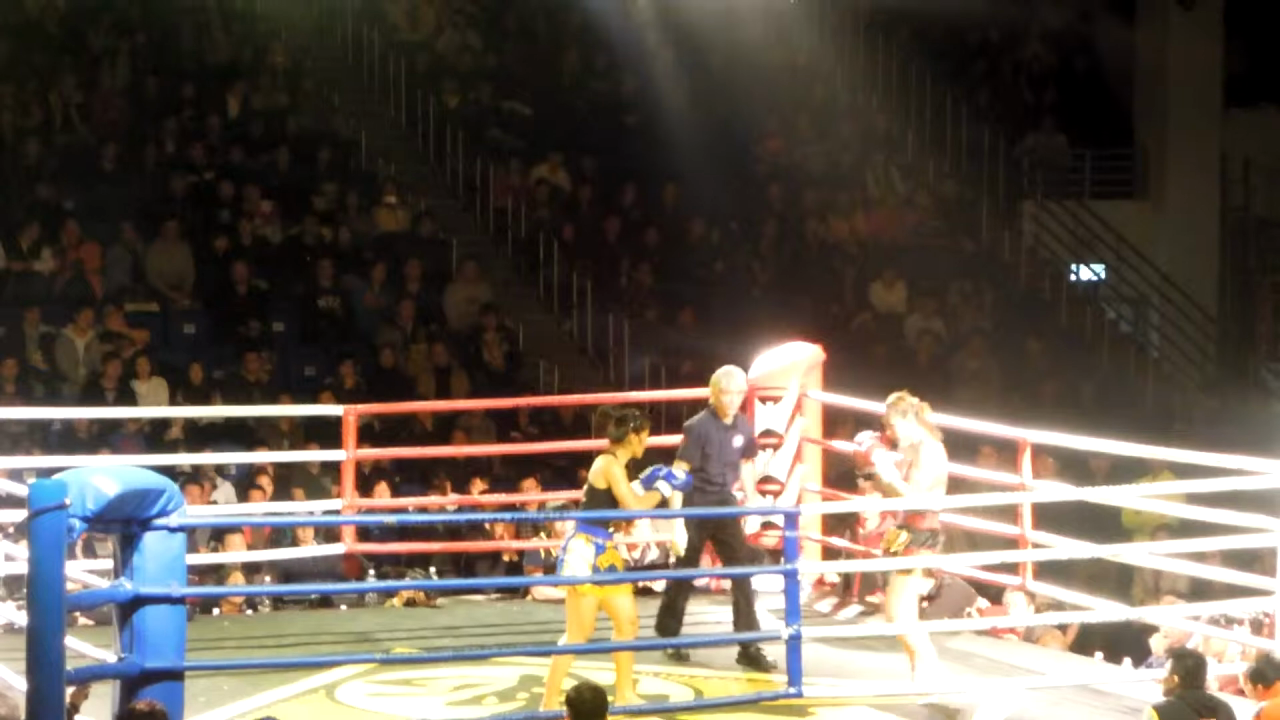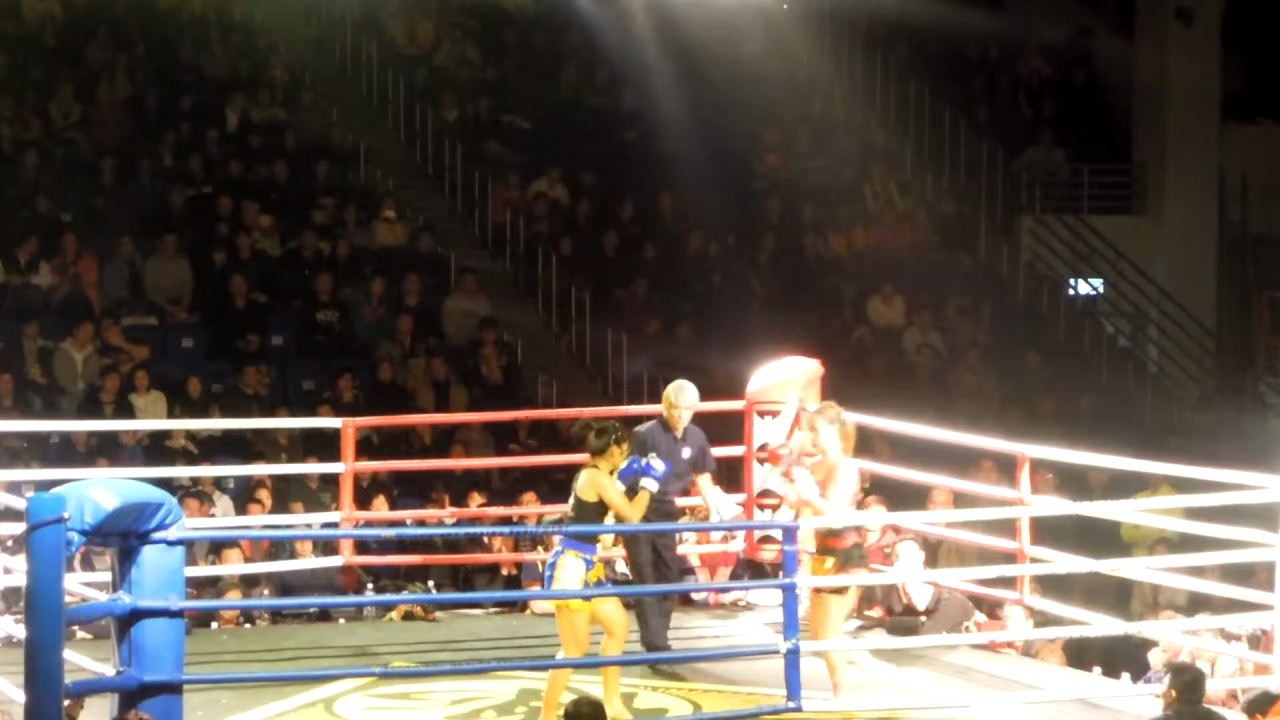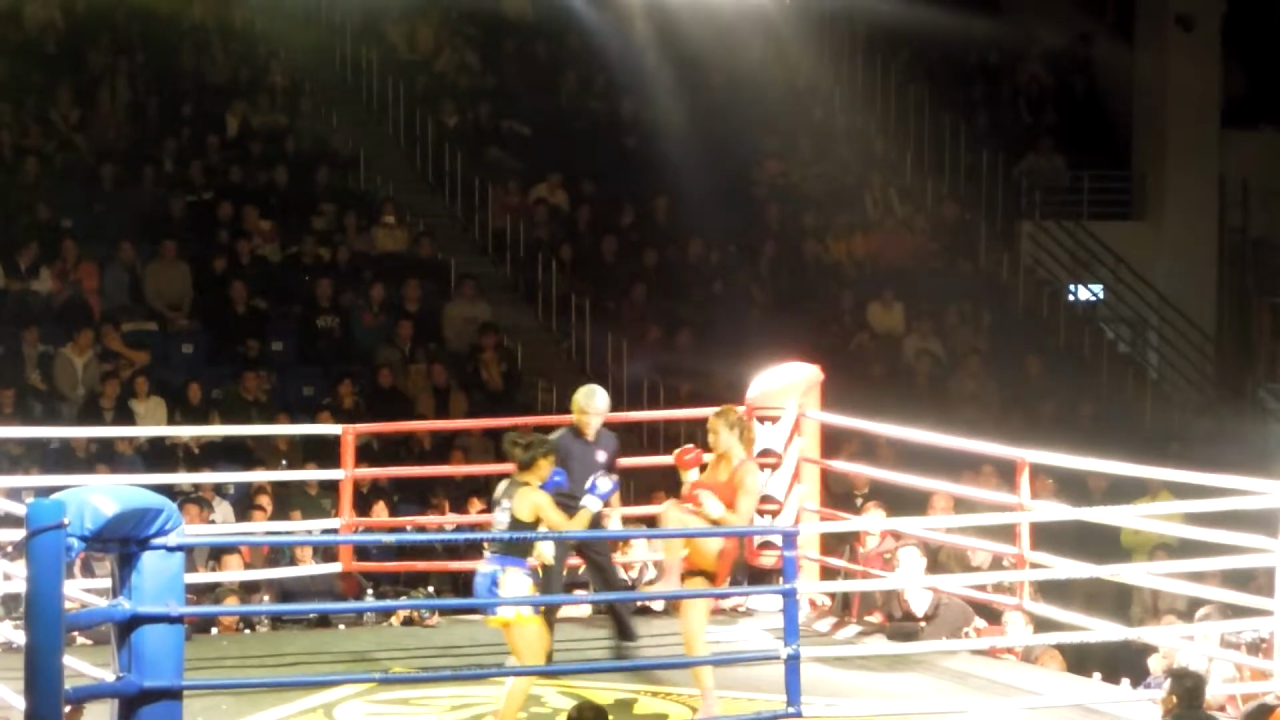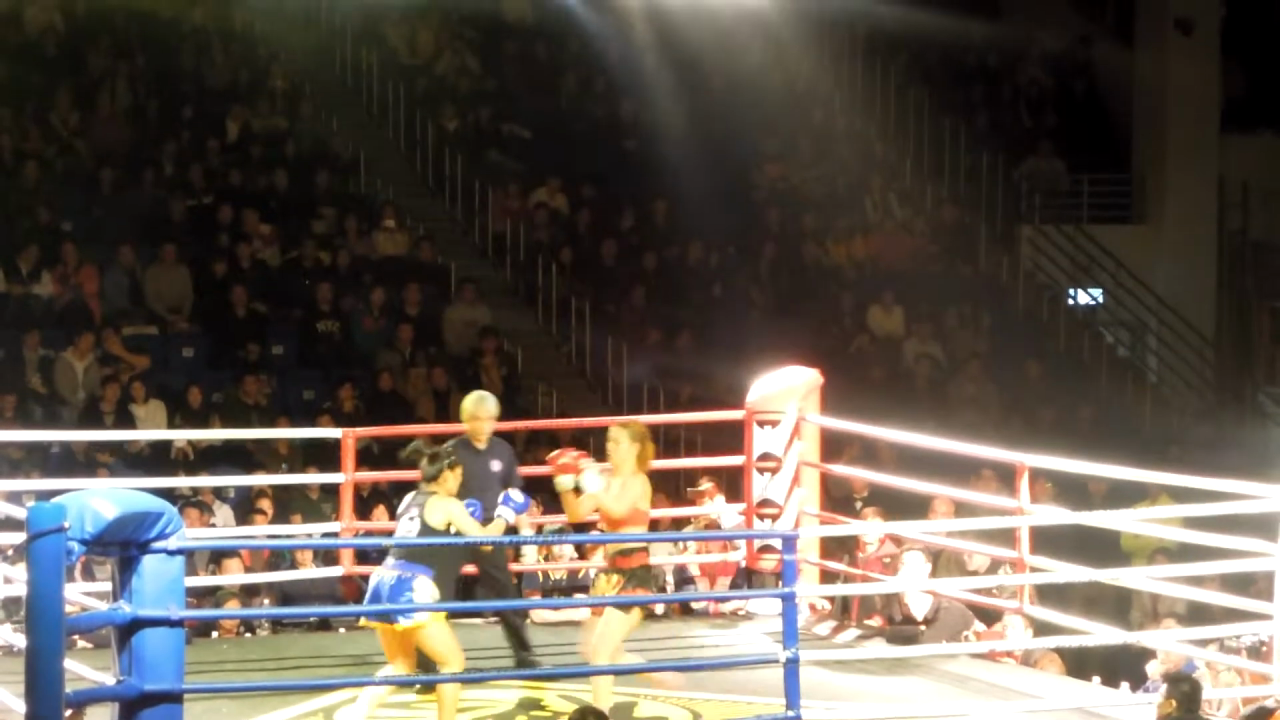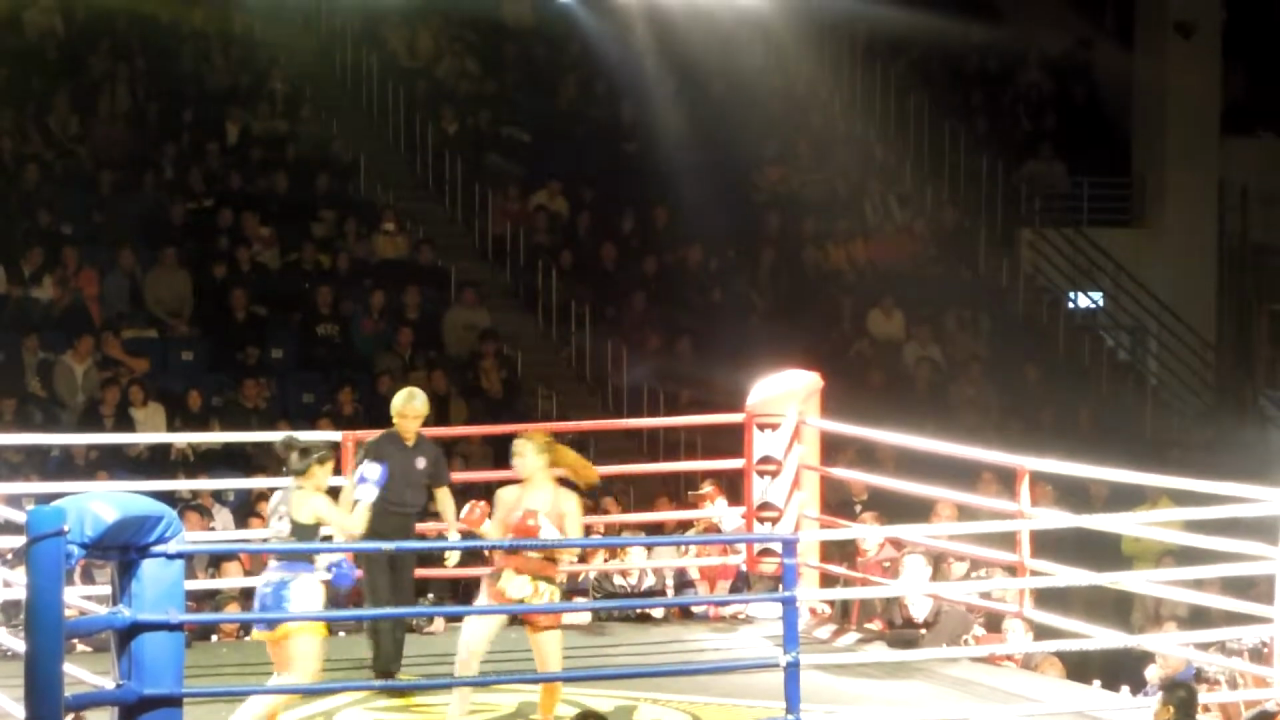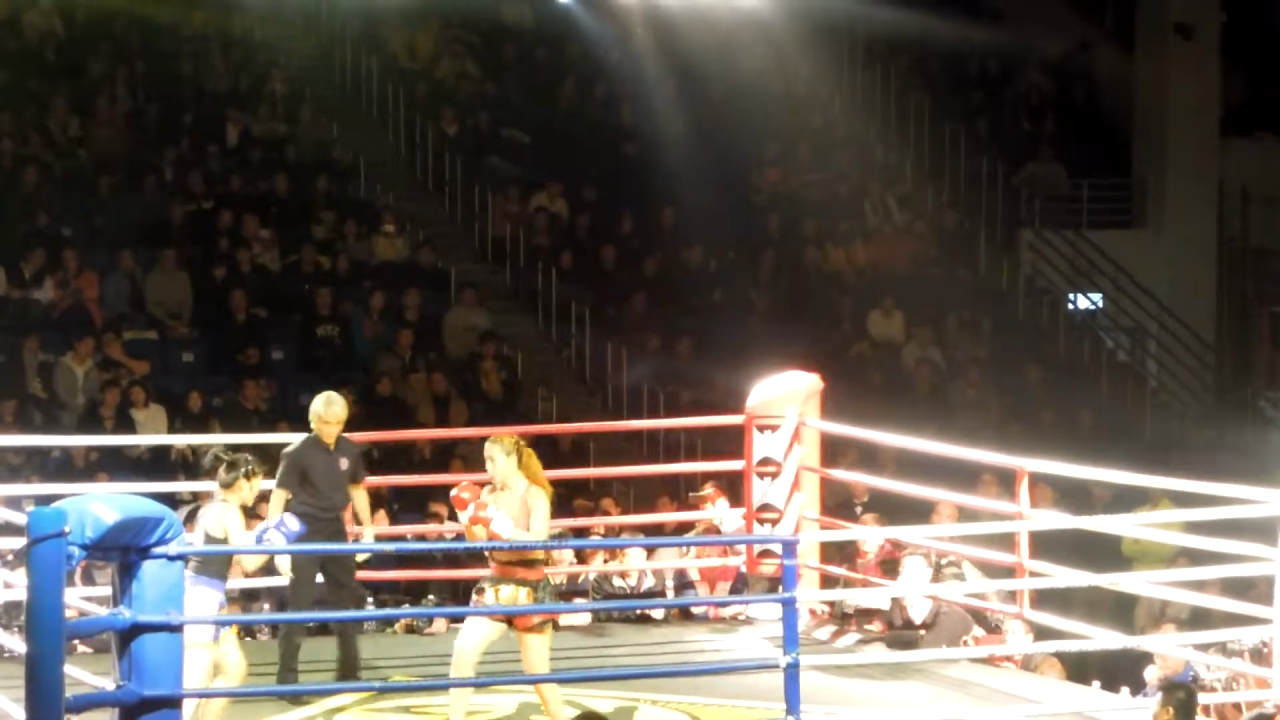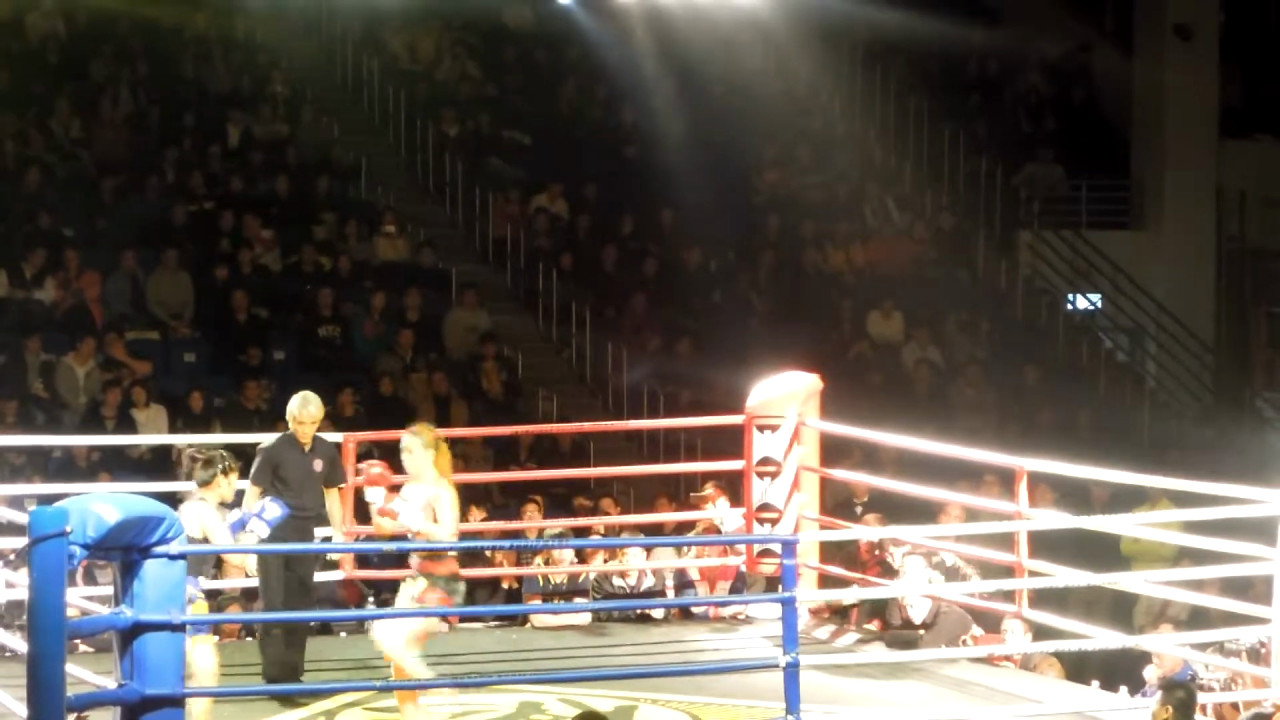
dt=0.5s
person 1, frame 1
left shoulder: (743, 426)
right shoulder: (698, 426)
right elbow: (679, 472)
left wrist: (751, 503)
right wrist: (677, 521)
left hip: (724, 503)
right hip: (695, 502)
left knee: (743, 570)
right knee: (683, 574)
left ankle: (749, 647)
right ankle: (668, 638)
person 1, frame 2
left shoulder: (696, 438)
right shoulder: (645, 435)
left elbow: (701, 477)
left wrist: (715, 512)
left hip: (665, 512)
left knee: (667, 579)
right knee: (645, 581)
left ankle: (661, 648)
right ankle: (655, 651)
person 1, frame 3
left shoulder: (609, 441)
right shoulder: (559, 441)
right elbow: (543, 486)
left wrist: (614, 514)
left knee: (610, 580)
right knee: (551, 588)
left ankle: (625, 639)
person 1, frame 4
left shoulder: (504, 451)
right shoulder: (450, 452)
left elbow: (512, 492)
left wrist: (526, 530)
left knee: (506, 593)
right knee: (439, 599)
left ankle: (523, 656)
right ankle: (427, 670)
person 1, frame 5
left shoulder: (430, 450)
right shoulder: (376, 446)
left elbow: (442, 492)
left wrist: (453, 535)
left hip: (405, 531)
right hip: (375, 529)
left knee: (400, 603)
right knee: (379, 601)
left ankle: (386, 671)
right ankle: (386, 673)
person 1, frame 6
left shoulder: (349, 450)
right shoulder: (298, 453)
left elbow: (357, 490)
right elbow: (278, 498)
left wrist: (367, 531)
left hip: (335, 533)
right hip: (304, 534)
left knee: (349, 602)
right knee: (298, 608)
left ankle: (349, 673)
right ankle: (287, 681)
person 1, frame 7
left shoulder: (326, 451)
right shoulder: (273, 450)
left elbow: (331, 493)
right elbow: (252, 494)
left wrist: (338, 534)
left hip: (304, 534)
right hip: (273, 533)
left knee: (302, 607)
right knee: (273, 606)
left ankle: (291, 676)
right ankle: (275, 678)
person 2, frame 1
left shoulder: (930, 451)
right shoulder: (910, 449)
left elbow: (912, 496)
right elbow: (895, 491)
left wrist: (884, 469)
right wrist: (881, 460)
left hip: (921, 538)
right hip: (908, 535)
left knee: (899, 618)
right knee: (900, 616)
left ankle: (932, 678)
right ankle: (919, 679)
person 2, frame 2
left shoulder: (844, 468)
right shoulder: (818, 464)
left elbow: (827, 511)
right elbow: (799, 505)
left wrist: (807, 489)
right wrist: (795, 477)
left hip: (844, 554)
right hip: (825, 552)
left knee: (825, 633)
right knee: (821, 631)
left ankle: (841, 698)
person 2, frame 3
left shoulder: (748, 471)
right shoulder: (716, 462)
left elbow: (740, 522)
right elbow: (696, 503)
left wrist: (718, 512)
right wrist: (690, 480)
left hip: (724, 548)
right hip: (701, 551)
left knee: (671, 512)
right knee: (691, 633)
left ankle: (670, 579)
person 2, frame 4
left shoulder: (635, 482)
right shoulder: (610, 476)
left elbow: (616, 511)
right elbow: (574, 514)
left wrist: (594, 482)
right wrist: (566, 485)
left hip: (633, 577)
right hip: (612, 574)
left knee: (599, 654)
right knee: (595, 651)
right ankle: (656, 672)
person 2, frame 5
left shoulder: (566, 498)
right shoulder: (507, 494)
left elbow: (573, 550)
right elbow: (496, 535)
left wrist: (549, 536)
right wrist: (482, 526)
left hip: (543, 587)
right hip: (506, 579)
left knee: (551, 674)
right knee: (470, 647)
person 2, frame 6
left shoulder: (535, 496)
right shoulder: (488, 496)
left elbow: (537, 542)
right elbow: (477, 540)
left wrist: (502, 528)
right wrist: (467, 517)
left hip: (529, 589)
right hip: (495, 585)
left knee: (537, 674)
right knee: (462, 654)
person 2, frame 7
left shoulder: (442, 489)
right shoulder: (411, 488)
left elbow: (447, 538)
right elbow: (385, 528)
left wrist: (412, 519)
right wrist: (375, 494)
left hip: (440, 582)
right hip: (419, 579)
left knee: (383, 633)
right knee: (401, 664)
left ankle: (426, 681)
person 3, frame 1
left shoulder: (613, 464)
right shoulder: (609, 464)
right elbow: (634, 509)
left wrist: (644, 485)
right wrist: (665, 487)
left hip: (602, 549)
right hip: (585, 550)
left knee: (627, 620)
right knee: (578, 633)
left ankle: (624, 693)
right ankle: (549, 703)
person 3, frame 2
left shoulder: (592, 475)
right shoulder: (595, 477)
right elbow: (631, 516)
left wrist: (623, 479)
right wrist: (649, 482)
left hip: (586, 564)
right hip: (572, 565)
left knee: (618, 626)
right knee: (575, 650)
person 3, frame 3
left shoulder: (505, 487)
right shoulder: (534, 496)
right elbow: (570, 530)
right wrist: (593, 500)
left hip: (493, 574)
right hip: (510, 579)
left knee: (539, 644)
right knee: (531, 663)
person 3, frame 4
left shoulder: (412, 499)
right shoulder: (446, 504)
right elbow: (484, 538)
right wrist: (506, 512)
left hip: (383, 583)
right hip: (411, 588)
left knee: (404, 667)
right knee: (453, 663)
person 3, frame 5
left shoulder: (279, 498)
right shoulder: (312, 499)
right elbow: (352, 530)
left wrist: (328, 563)
right wrist: (367, 492)
left hip: (271, 586)
right hip: (297, 588)
left knee: (285, 674)
right knee: (301, 677)
person 3, frame 6
left shoulder: (212, 508)
right shoulder: (228, 512)
right elbow: (249, 562)
left wrist: (258, 538)
right wrist: (276, 539)
left hip: (204, 597)
right hip: (200, 599)
left knee: (234, 669)
right knee: (193, 686)
person 3, frame 7
left shoulder: (201, 509)
right shoulder: (204, 511)
right elbow: (235, 559)
left wrist: (235, 525)
left hip: (189, 597)
left knee: (206, 670)
